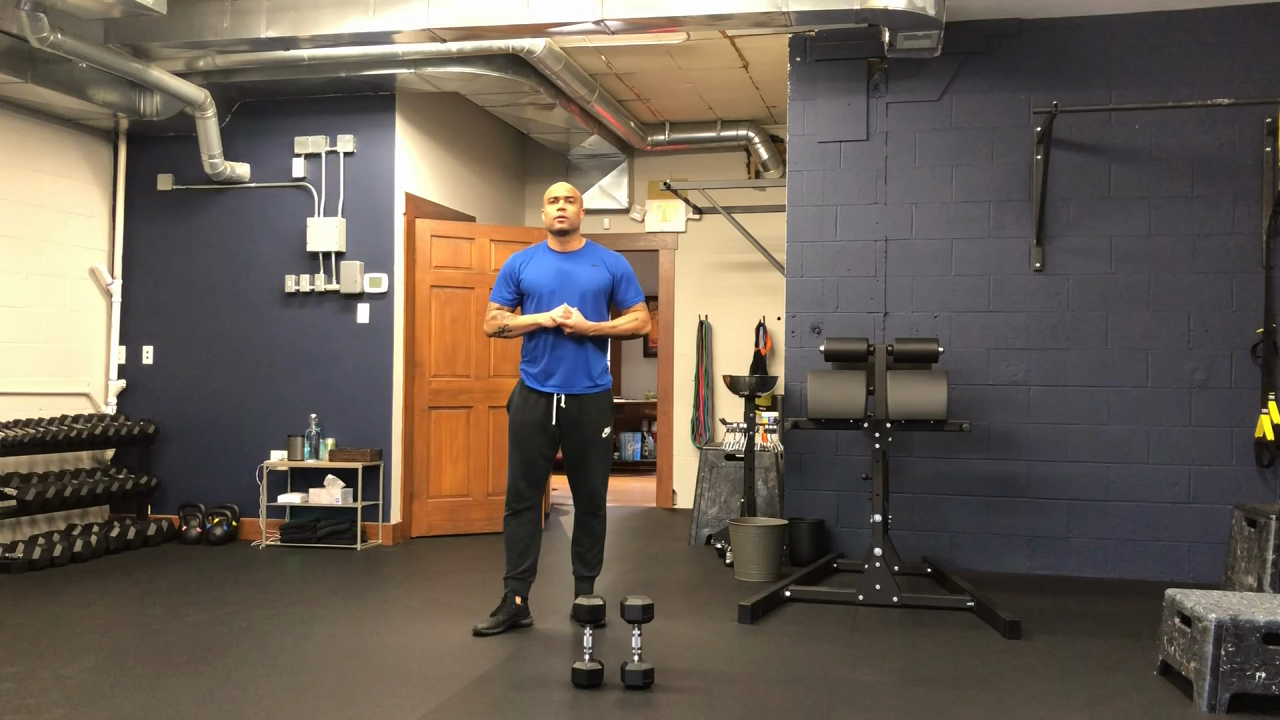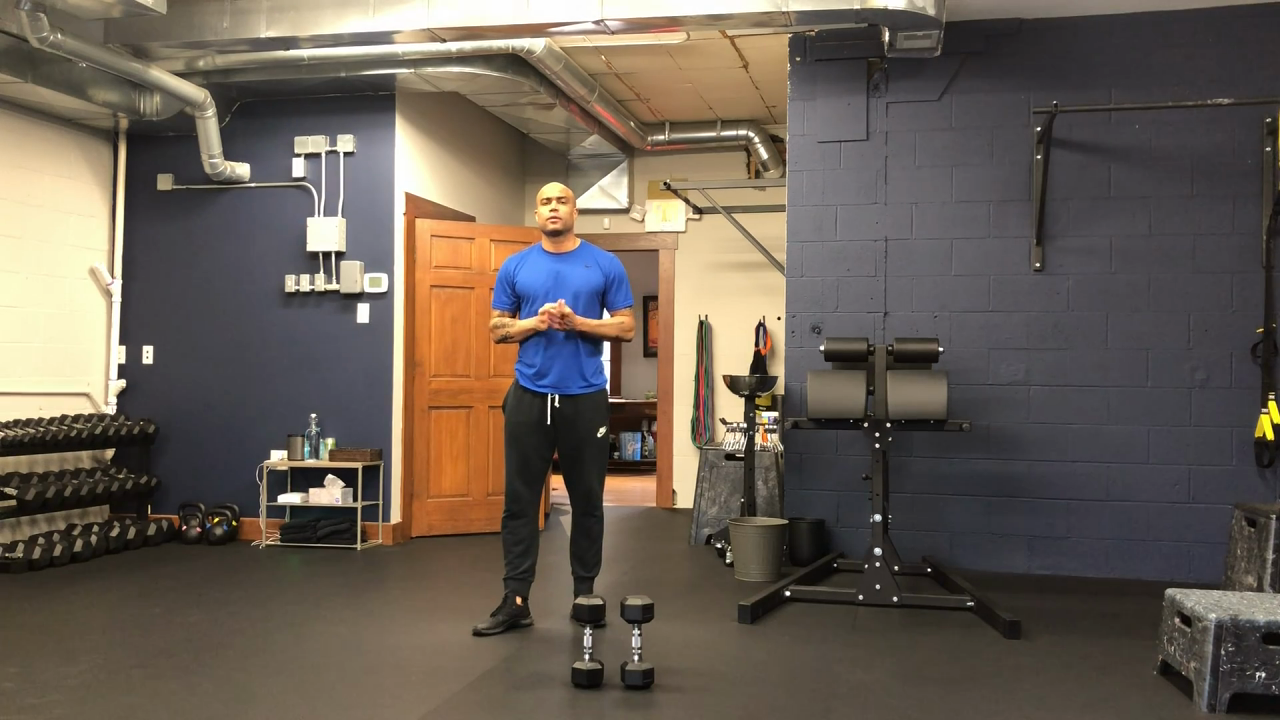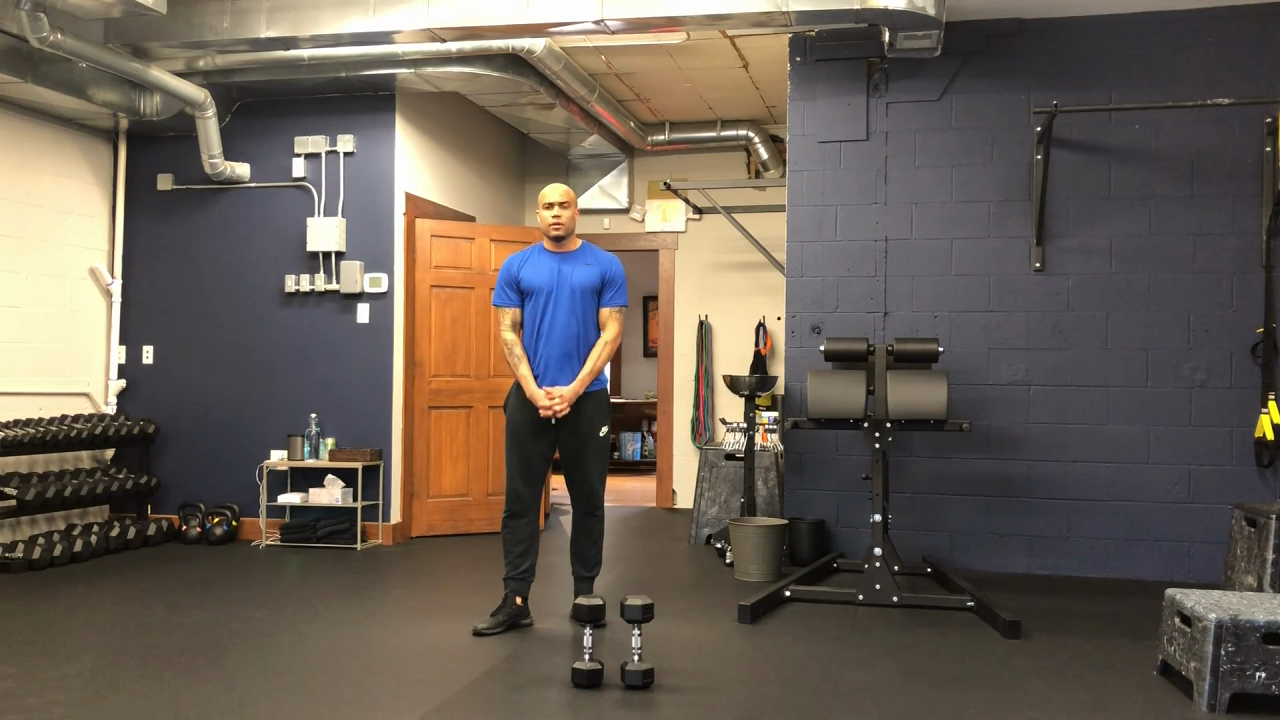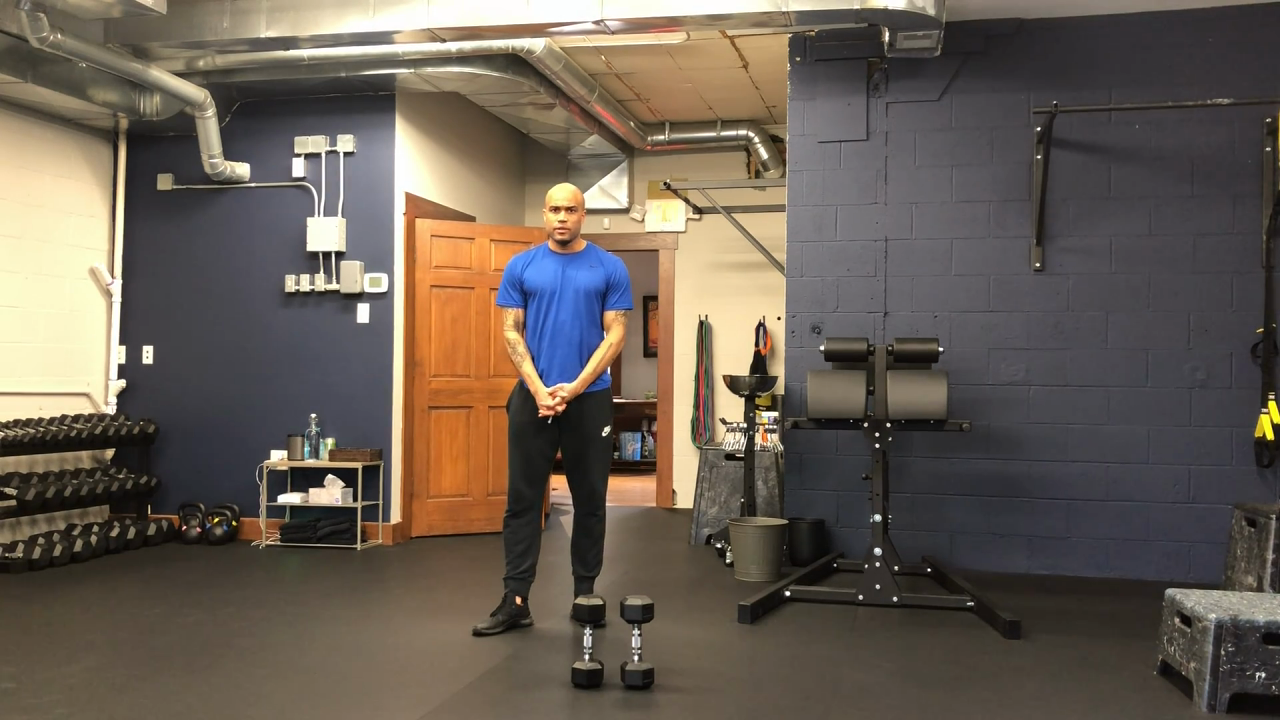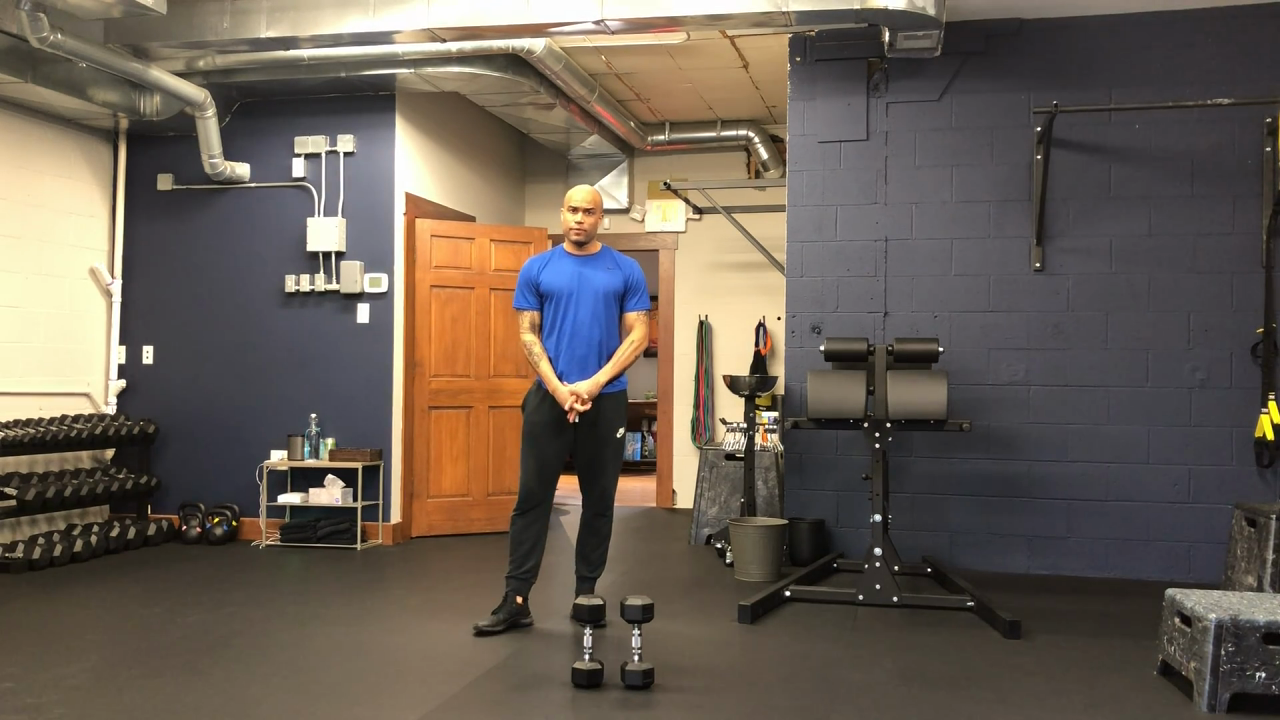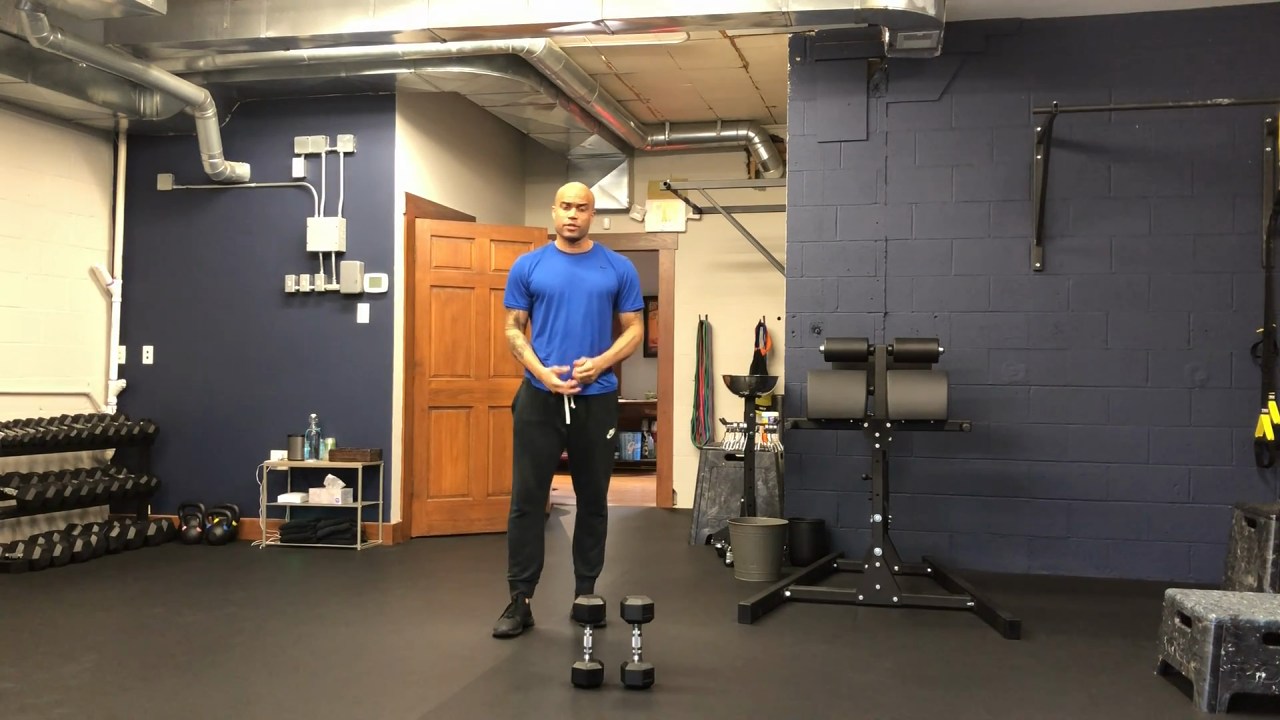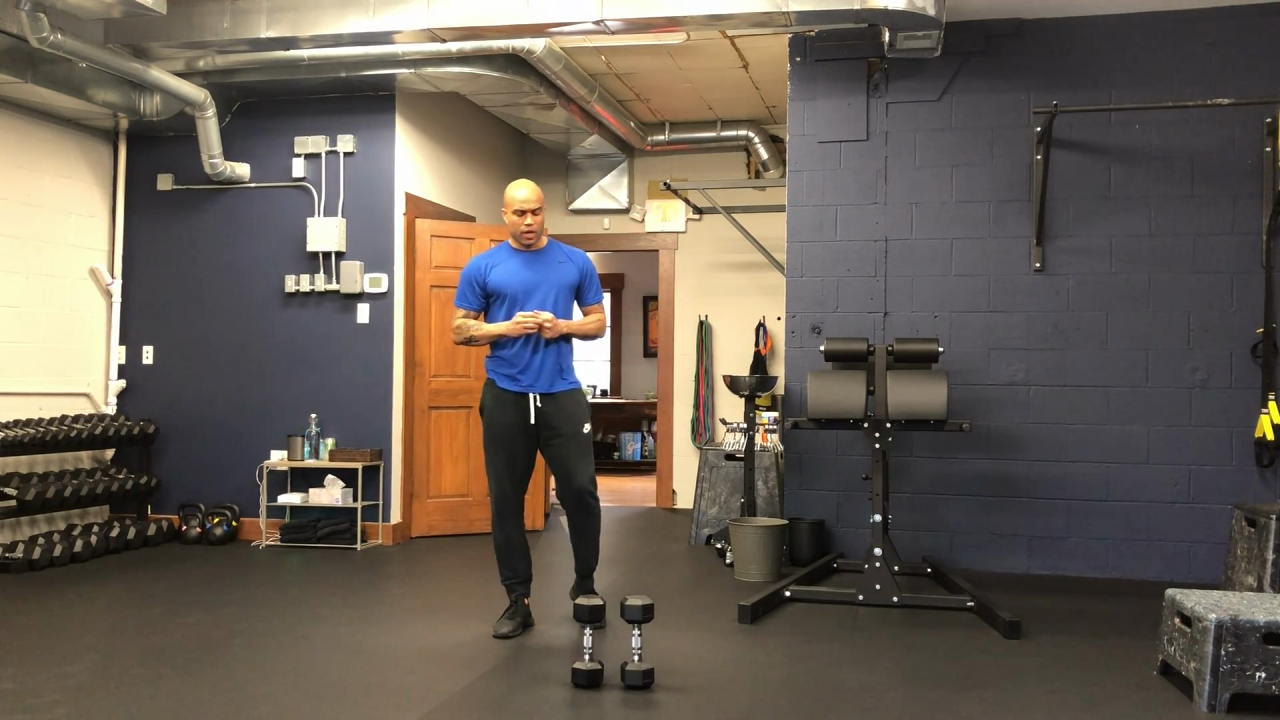
dt=0.7s
person 1, frame 1
left shoulder: (611, 263)
right shoulder: (520, 264)
left elbow: (641, 322)
right elbow: (492, 323)
left wrist: (589, 326)
right wrist: (541, 318)
left hip: (590, 397)
right hip: (533, 396)
left knee: (590, 501)
right knee: (522, 498)
left ankle: (585, 595)
right ankle: (516, 600)
person 1, frame 2
left shoulder: (605, 265)
right shoulder: (515, 266)
left elbow: (626, 327)
right elbow: (496, 329)
left wrist: (576, 322)
right wrist: (537, 322)
left hip: (586, 398)
right hip: (529, 396)
left knee: (587, 502)
right knee: (520, 500)
left ankle: (585, 595)
right ankle: (515, 599)
person 1, frame 3
left shoulder: (605, 265)
right shoulder: (517, 266)
left elbow: (611, 333)
right elbow: (508, 333)
left wrist: (573, 390)
right wrist: (535, 391)
left hip: (587, 398)
right hip: (529, 399)
left knee: (588, 501)
right knee: (521, 500)
left ankle: (585, 595)
right ankle: (516, 600)
person 1, frame 4
left shoulder: (610, 268)
right shoulder: (521, 266)
left elbow: (615, 335)
right elbow: (512, 332)
left wrist: (574, 388)
right wrist: (538, 389)
left hip: (590, 398)
right hip: (532, 398)
left knee: (590, 501)
right knee: (522, 500)
left ankle: (585, 593)
right ankle: (516, 599)
person 1, frame 5
left shoulder: (626, 271)
right shoulder: (537, 269)
left elbow: (637, 336)
right elbow: (528, 334)
left wrist: (595, 383)
right wrist: (558, 387)
left hip: (606, 401)
right hip: (549, 397)
left knee: (599, 502)
right knee: (532, 498)
left ankle: (586, 593)
right ankle: (516, 598)
person 1, frame 6
left shoulder: (618, 268)
right shoulder: (527, 266)
left elbow: (634, 331)
right elbow: (512, 329)
left wrist: (599, 363)
right wrist: (541, 371)
left hip: (596, 398)
right hip: (539, 396)
left knee: (592, 500)
right knee: (527, 500)
left ankle: (586, 593)
right ankle: (520, 599)
person 1, frame 7
left shoulder: (576, 262)
right shoulder: (482, 267)
left elbow: (598, 322)
right elbow: (460, 330)
left wrist: (562, 326)
right wrist: (505, 327)
left hip: (563, 394)
right hip: (506, 396)
left knee: (580, 491)
right knee: (506, 501)
left ankle: (585, 585)
right ankle: (518, 600)
